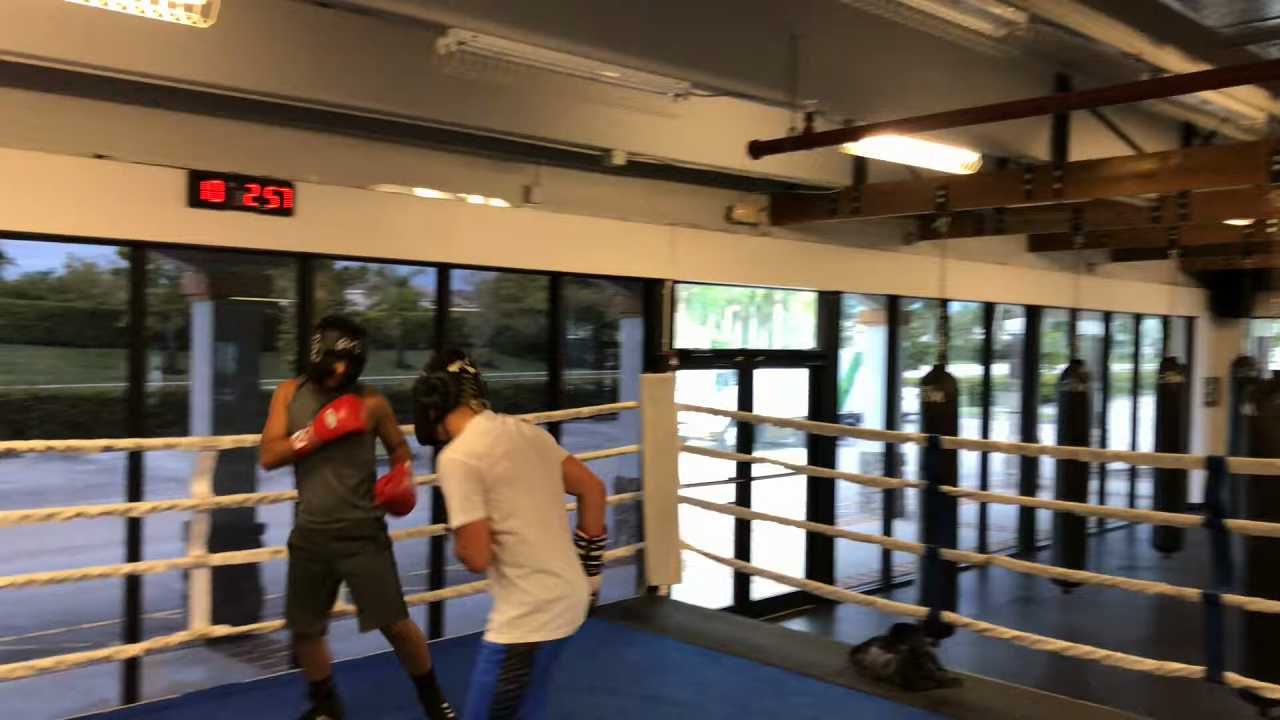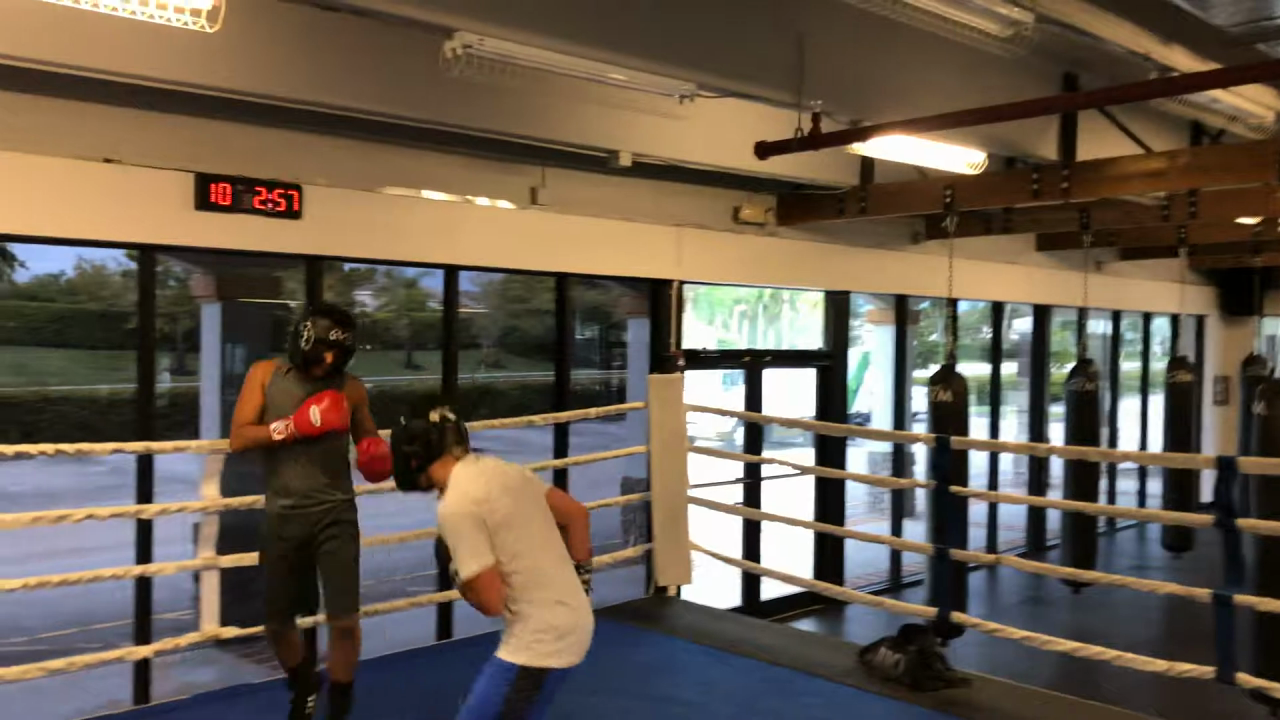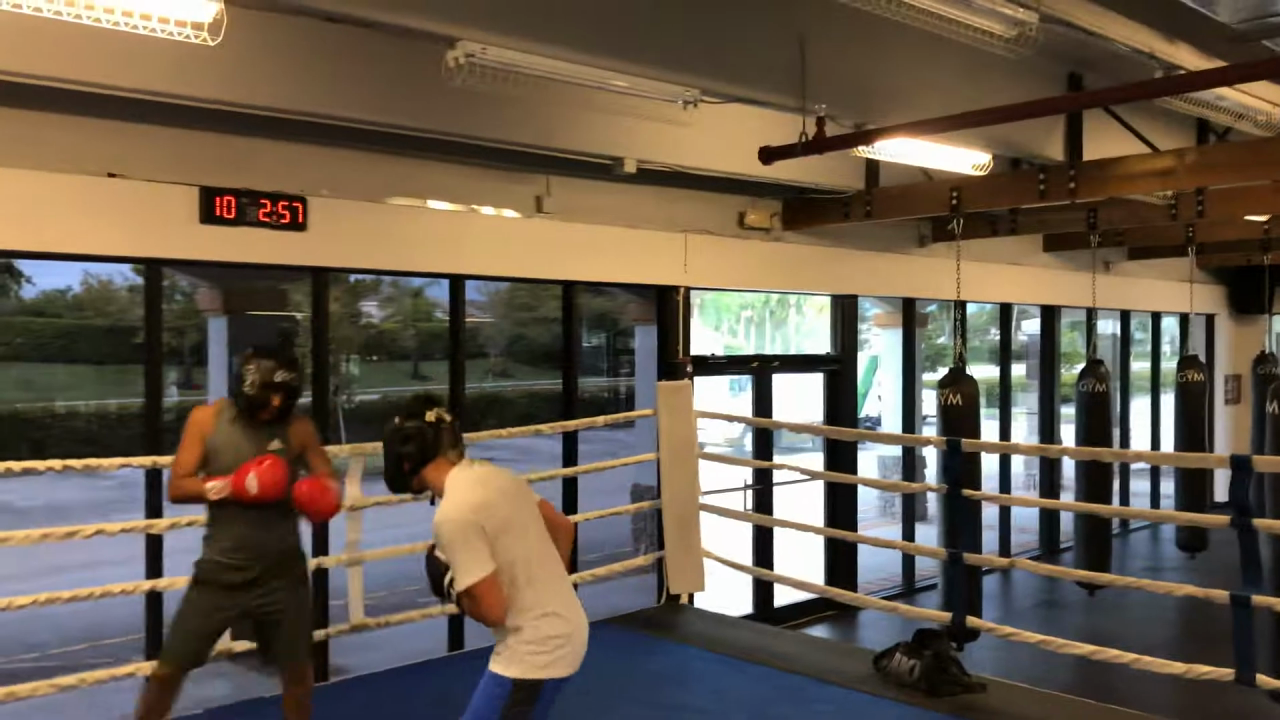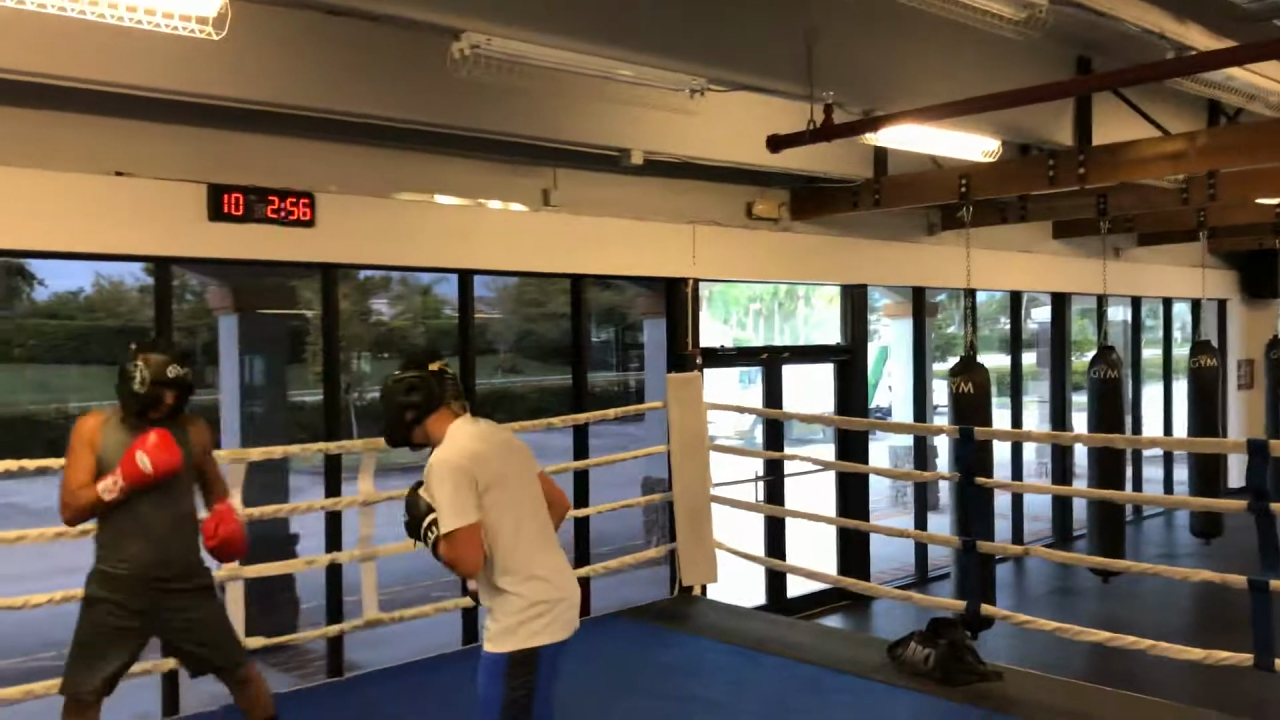
dt=0.2s
person 1, frame 1
left shoulder: (372, 401)
right shoulder: (289, 395)
left elbow: (400, 453)
right elbow: (268, 456)
left wrist: (401, 482)
right wrist: (318, 430)
left hip: (362, 531)
right hip: (310, 534)
left knee: (396, 624)
right knee: (304, 629)
person 1, frame 2
left shoulder: (350, 387)
right shoulder: (265, 375)
left elbow: (368, 434)
right elbow: (238, 438)
left wrist: (376, 454)
right wrist: (297, 423)
left hip: (334, 515)
right hip: (283, 516)
left knee: (344, 621)
right knee: (277, 620)
person 1, frame 3
left shoulder: (297, 429)
right shoulder: (206, 419)
left elbow: (328, 481)
right elbow: (176, 488)
left wrist: (324, 496)
right wrist: (233, 486)
left hip: (279, 569)
right hip: (222, 568)
left knee: (295, 666)
right knee: (169, 669)
person 1, frame 4
left shoulder: (191, 430)
right shoulder: (93, 428)
left elbow: (214, 487)
right elbow: (72, 509)
left wrist: (225, 518)
right wrist: (126, 476)
left hip: (184, 580)
right hip: (119, 584)
left knee: (239, 671)
person 2, frame 1
left shoulder: (457, 458)
right shoulder: (526, 433)
left elbow: (476, 556)
right elbow: (593, 490)
left wrist: (462, 531)
right wrist: (587, 567)
left hip: (529, 614)
right hip: (565, 598)
person 2, frame 2
left shoulder: (455, 507)
right shoulder: (503, 471)
left elbow: (491, 600)
right elbow: (577, 516)
left wrist: (462, 578)
right wrist: (578, 579)
left hip: (543, 637)
right hip: (567, 623)
person 2, frame 3
left shoulder: (455, 512)
right shoulder: (495, 475)
left elbow: (491, 609)
right elbow: (562, 527)
left wrist: (449, 585)
left hip: (535, 650)
right hip: (560, 630)
person 2, frame 4
left shoulder: (447, 460)
right shoulder: (496, 436)
left elbow: (466, 560)
right elbow: (559, 504)
left wrist: (425, 522)
left hip: (525, 619)
right hip: (550, 602)
